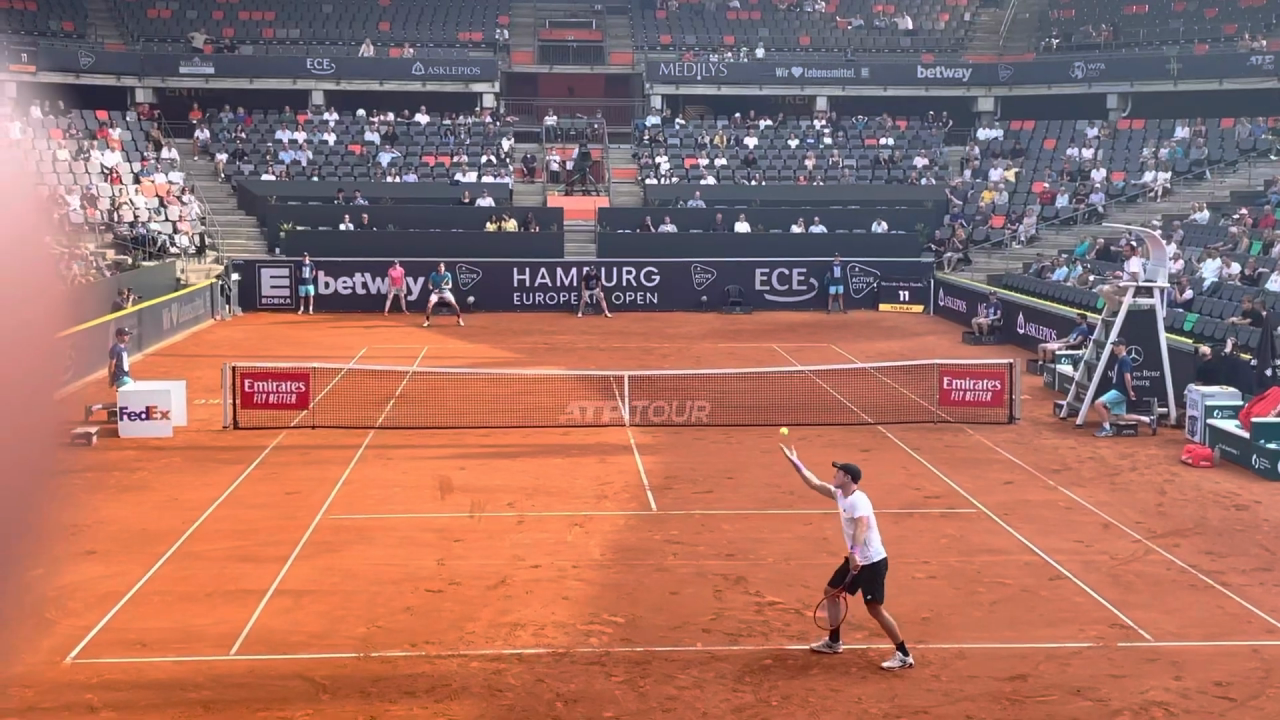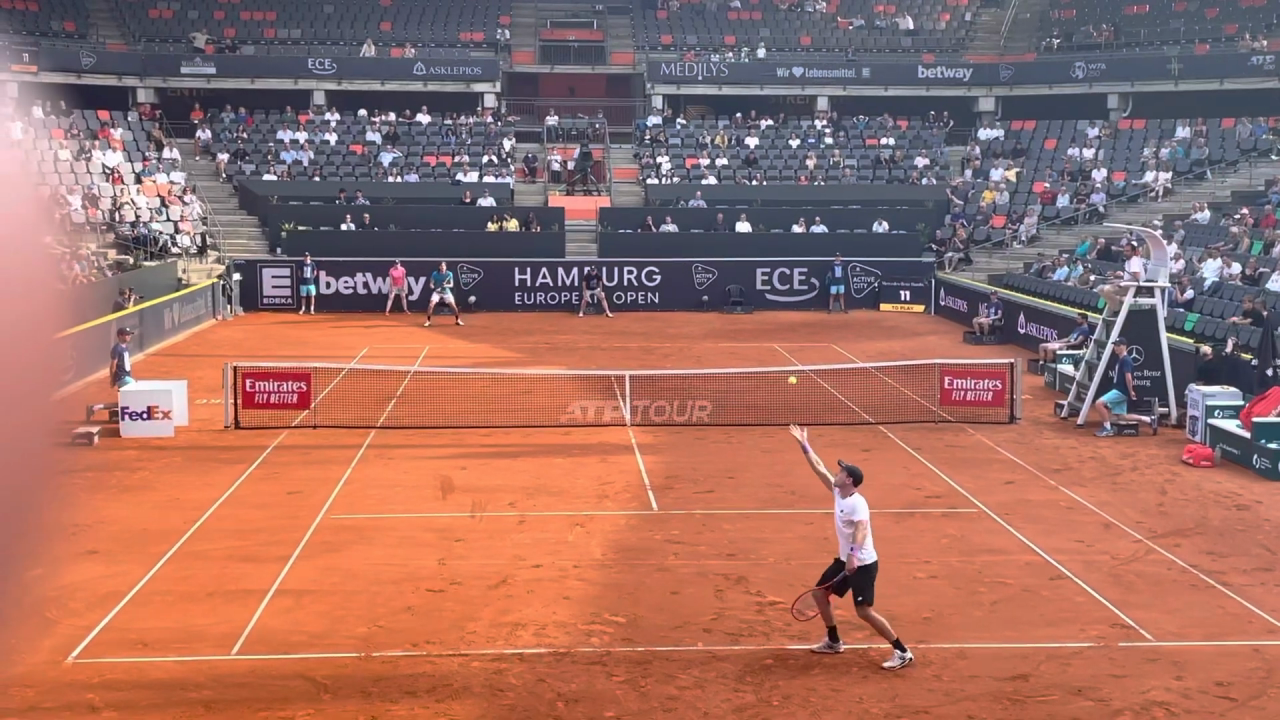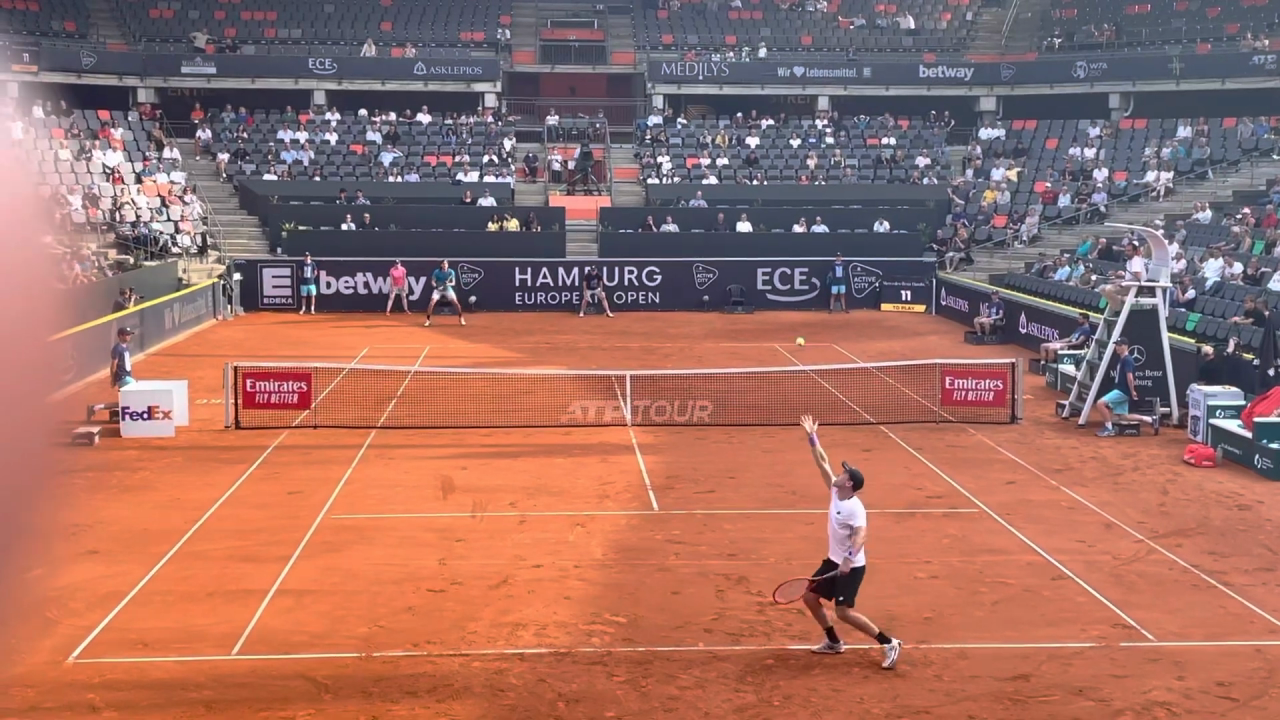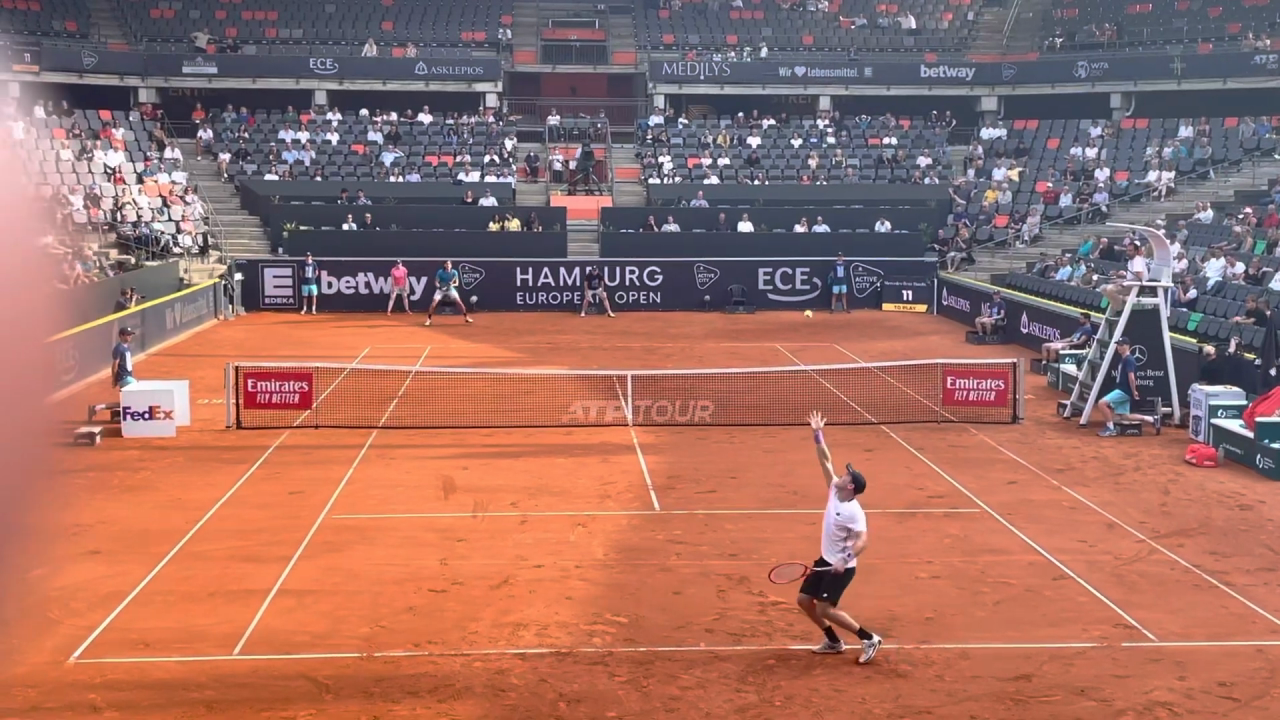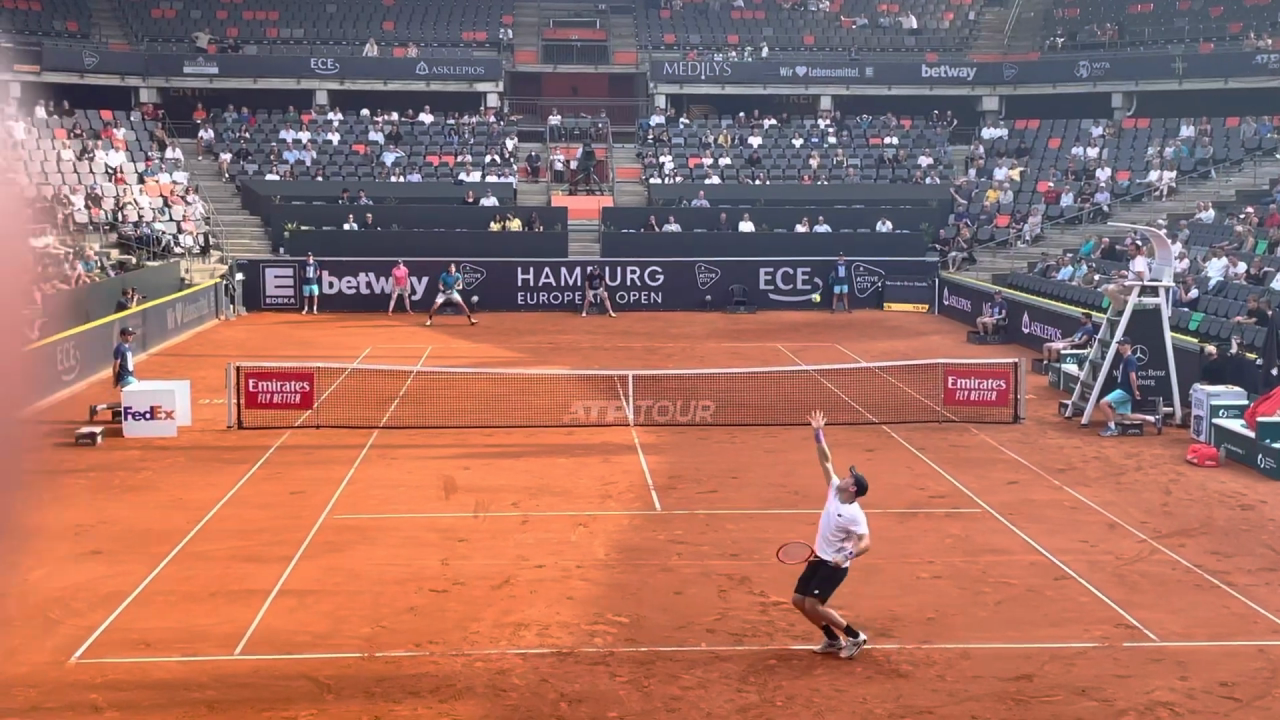
dt=0.1s
person 1, frame 1
left shoulder: (859, 500)
right shoulder: (841, 494)
left elbow: (861, 528)
right elbow: (814, 483)
left wrist: (855, 554)
right wrist: (794, 461)
left hip: (872, 562)
right hip: (855, 559)
left knee: (875, 609)
right knee: (830, 594)
left ankle: (903, 655)
right ankle: (833, 642)
person 1, frame 2
left shoulder: (857, 503)
right shoulder: (839, 492)
left elbow: (861, 532)
right elbow: (819, 468)
left wrist: (854, 556)
right wrist: (804, 444)
left hip: (863, 564)
right hip: (844, 560)
left knee: (864, 612)
right knee: (819, 594)
left ankle: (902, 652)
right ankle: (833, 641)
person 1, frame 3
left shoulder: (855, 509)
right shoulder: (836, 492)
left elbow: (861, 538)
right elbow: (822, 463)
left wrist: (848, 560)
right wrist: (811, 435)
left hip: (851, 566)
right hip: (833, 561)
left knee: (844, 612)
right knee: (810, 597)
left ankle: (888, 643)
right ankle: (834, 642)
person 1, frame 4
left shoulder: (854, 512)
right shoulder: (835, 491)
left elbow: (862, 541)
right elbow: (826, 461)
left wrist: (844, 561)
right wrist: (817, 433)
left hip: (842, 567)
right hip: (826, 562)
left knee: (825, 609)
right knee: (804, 600)
left ankle: (869, 638)
right ankle: (833, 642)
person 1, frame 5
left shoulder: (855, 515)
right shoulder: (835, 491)
left elbow: (866, 542)
right elbow: (825, 460)
left wrist: (848, 555)
right wrist: (818, 432)
left hip: (834, 566)
right hip: (819, 559)
left knee: (812, 605)
right knee: (798, 600)
left ankle: (855, 636)
right ankle: (833, 640)
